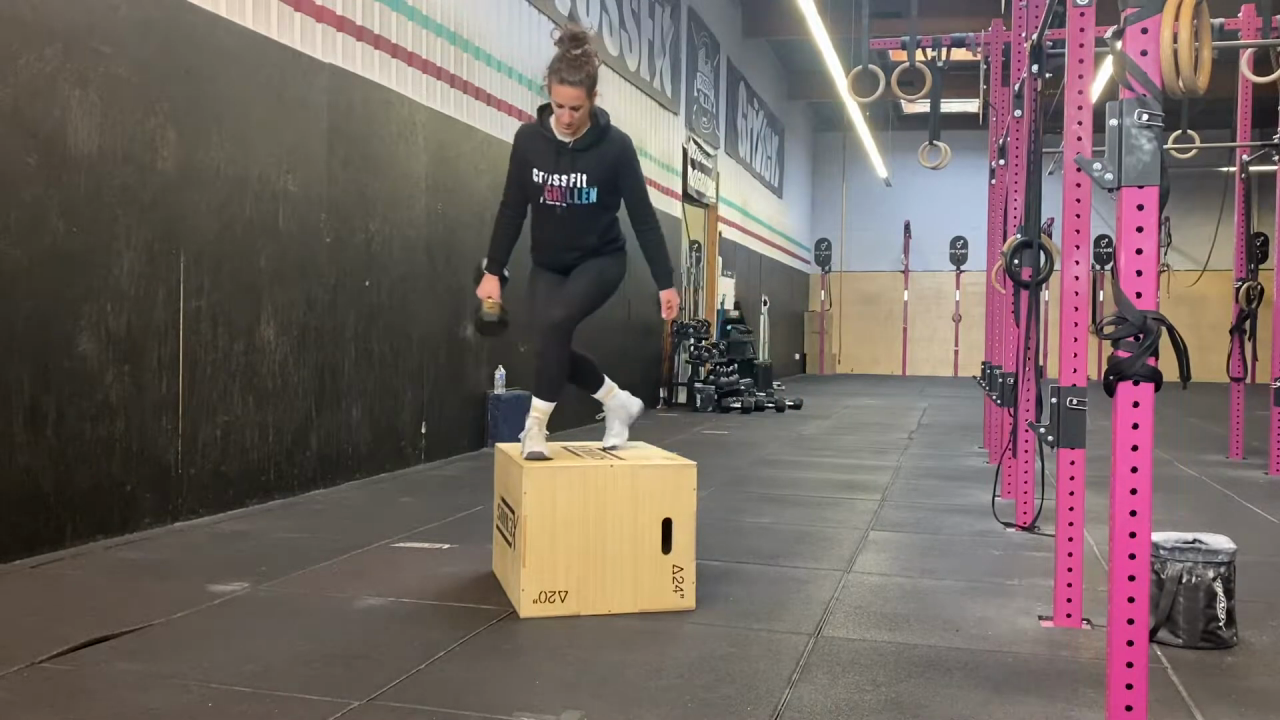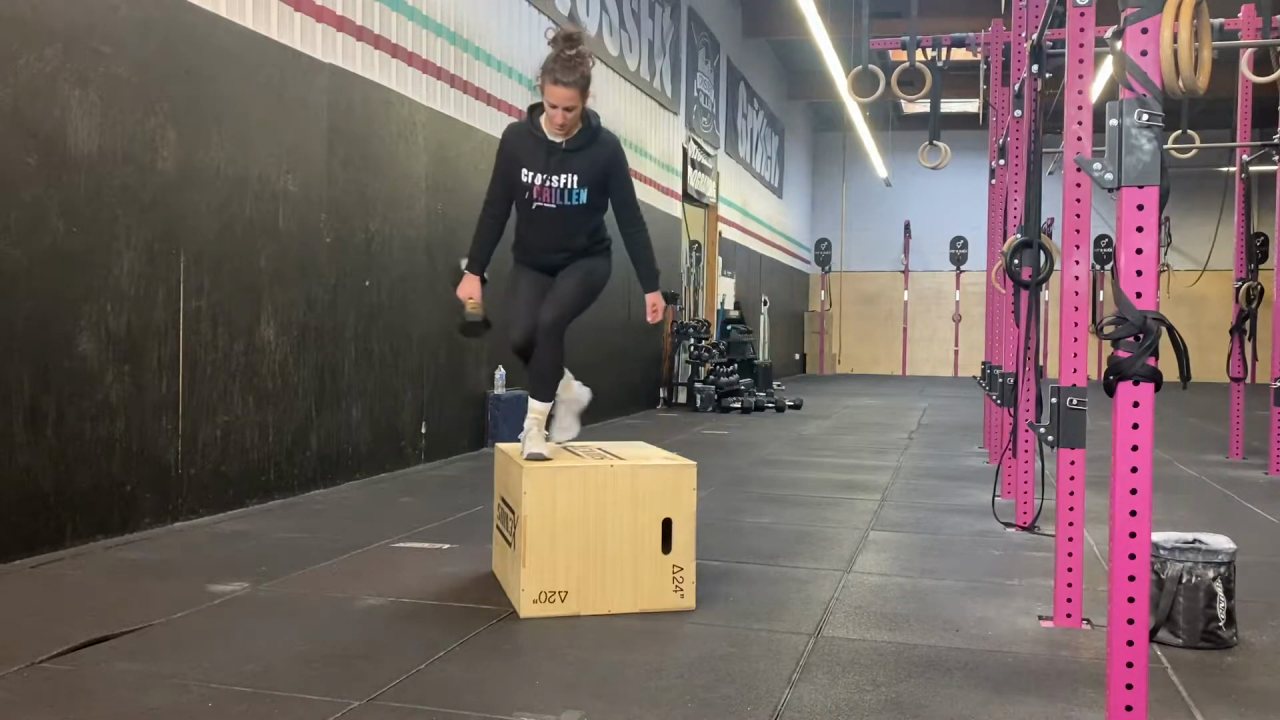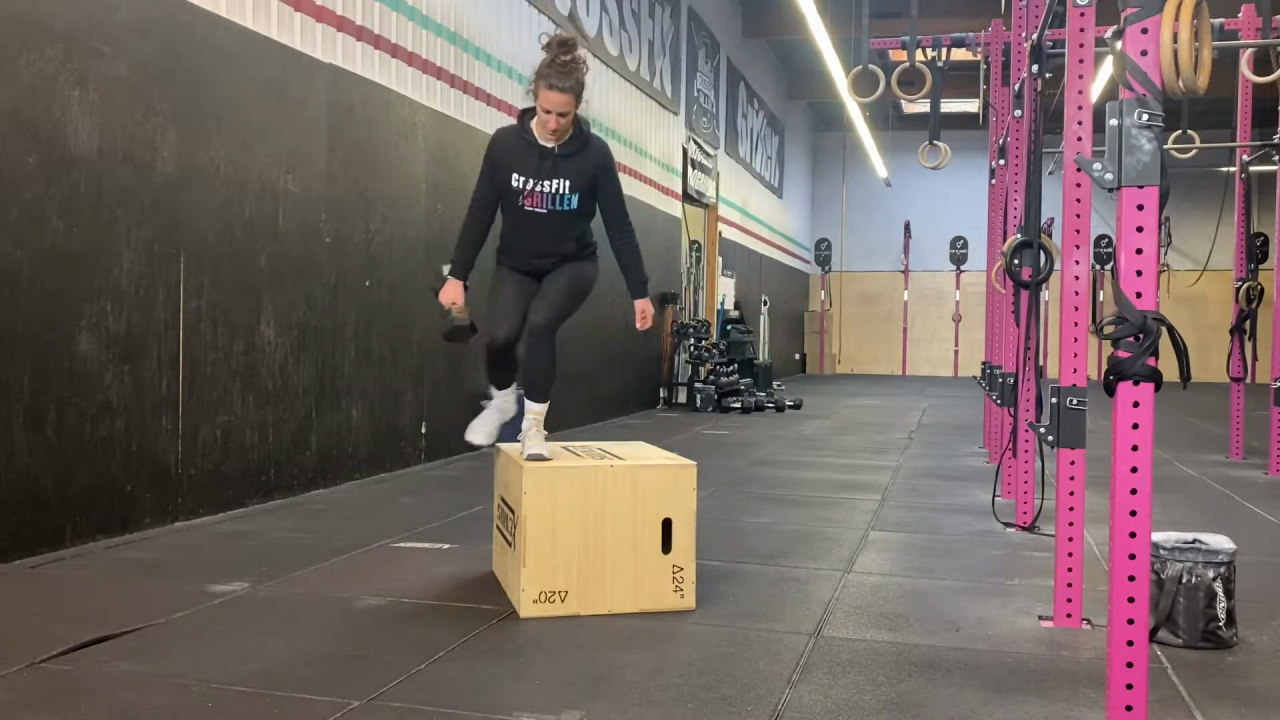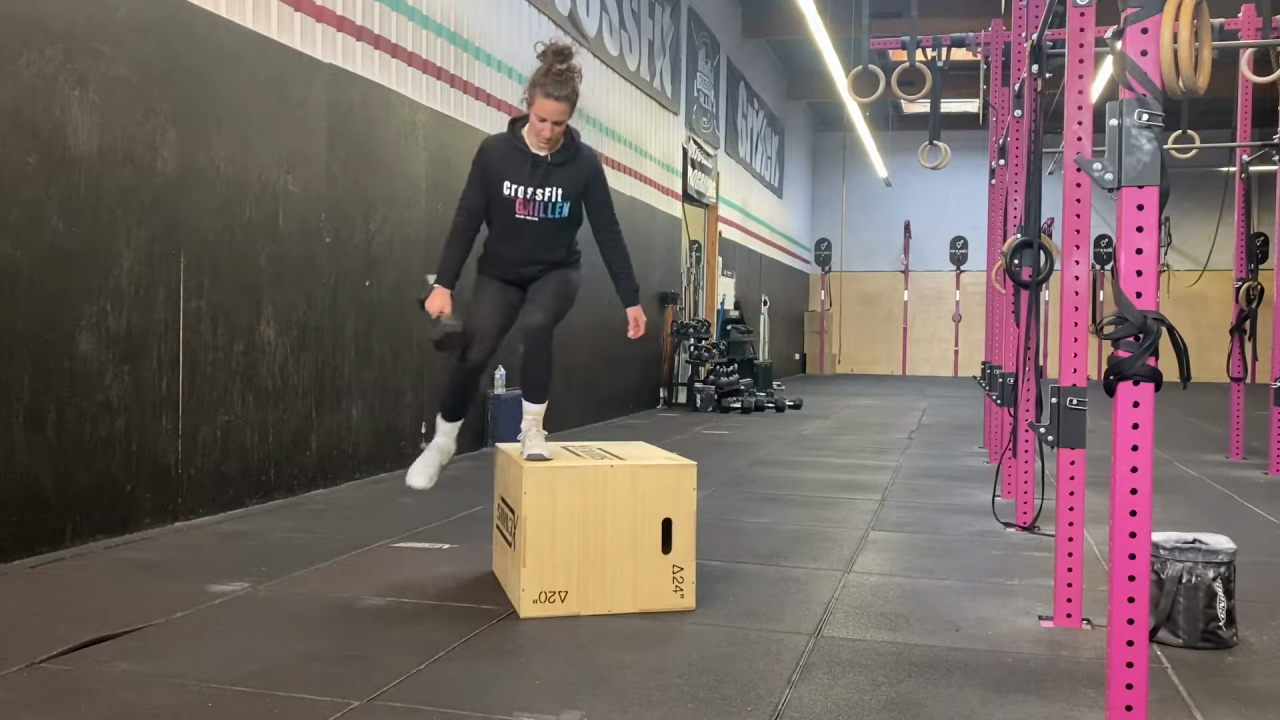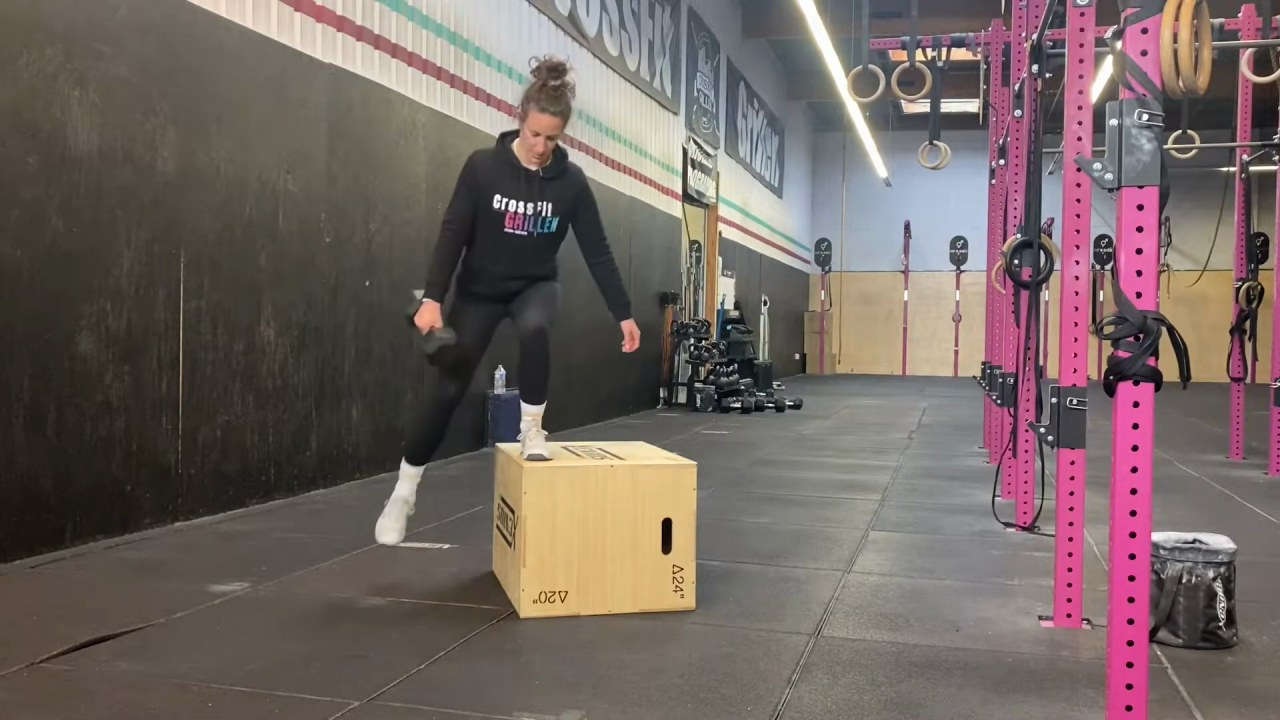
dt=0.1s
person 1, frame 1
left shoulder: (615, 146)
right shoulder: (529, 139)
left elbow: (642, 216)
right elbow: (512, 208)
left wrist: (665, 282)
right wrist: (493, 271)
left hip: (600, 259)
right hip: (548, 263)
left knee: (558, 322)
right knee: (548, 342)
left ankle: (536, 427)
right ankle: (618, 402)
person 1, frame 2
left shoulder: (604, 147)
right shoulder: (517, 138)
left elbow: (629, 218)
right elbow: (496, 207)
left wrist: (651, 285)
right wrist: (473, 271)
left hip: (586, 259)
right hip: (532, 262)
left knee: (550, 323)
right knee: (521, 337)
left ankle: (535, 426)
right ankle: (569, 391)
person 1, frame 3
left shoulder: (593, 154)
right shoulder: (506, 144)
left elbow: (618, 224)
right elbow: (481, 211)
left wrist: (639, 291)
right wrist: (457, 275)
left hip: (572, 264)
right hip: (517, 265)
left knee: (540, 326)
right knee: (501, 337)
left ankle: (535, 426)
right ankle: (503, 397)
person 1, frame 4
left shoulder: (583, 163)
right shoulder: (495, 152)
left elbow: (608, 234)
right elbow: (467, 221)
left wrist: (631, 299)
right wrist: (444, 284)
left hip: (555, 273)
right hip: (499, 276)
left knee: (534, 329)
right knee: (473, 356)
left ankle: (532, 431)
right ankle: (443, 439)
person 1, frame 5
left shoulder: (570, 181)
right shoulder: (482, 167)
left elbow: (596, 249)
right elbow: (453, 235)
left wrist: (622, 313)
right wrist: (432, 298)
left hip: (533, 288)
right hip: (479, 292)
left knee: (534, 330)
right knee: (449, 389)
left ankle: (532, 428)
right ankle: (405, 491)
